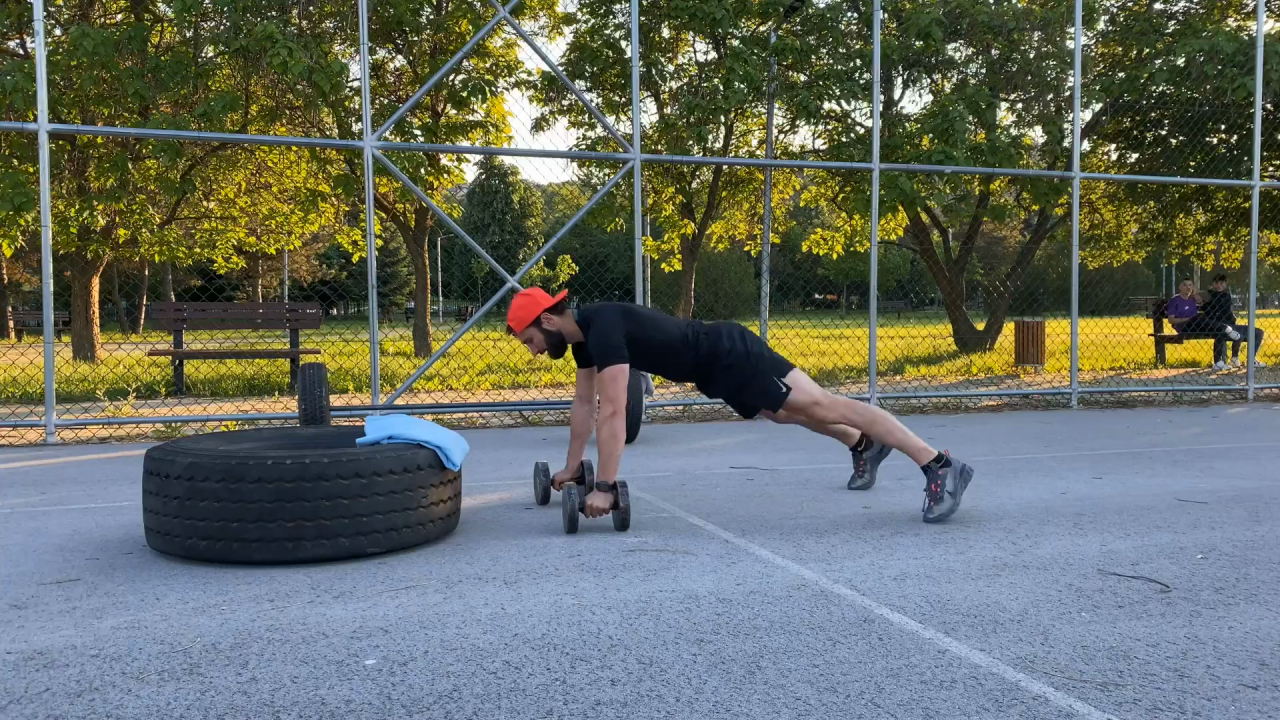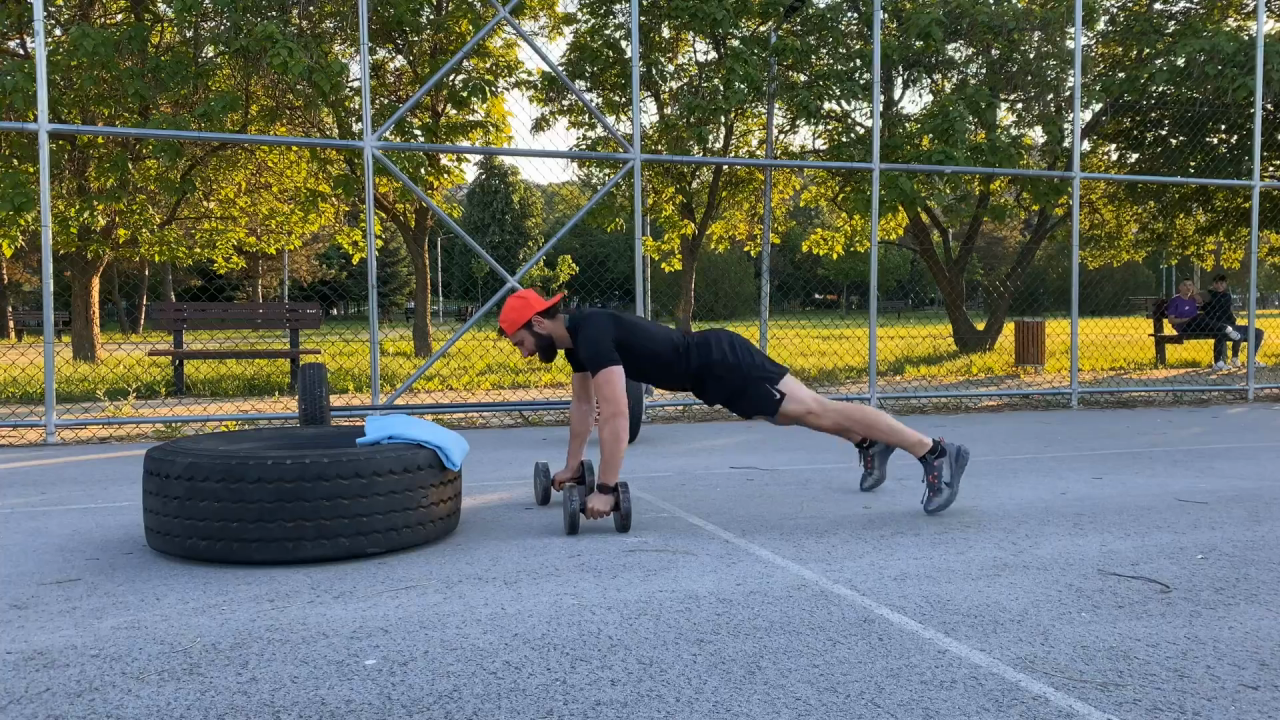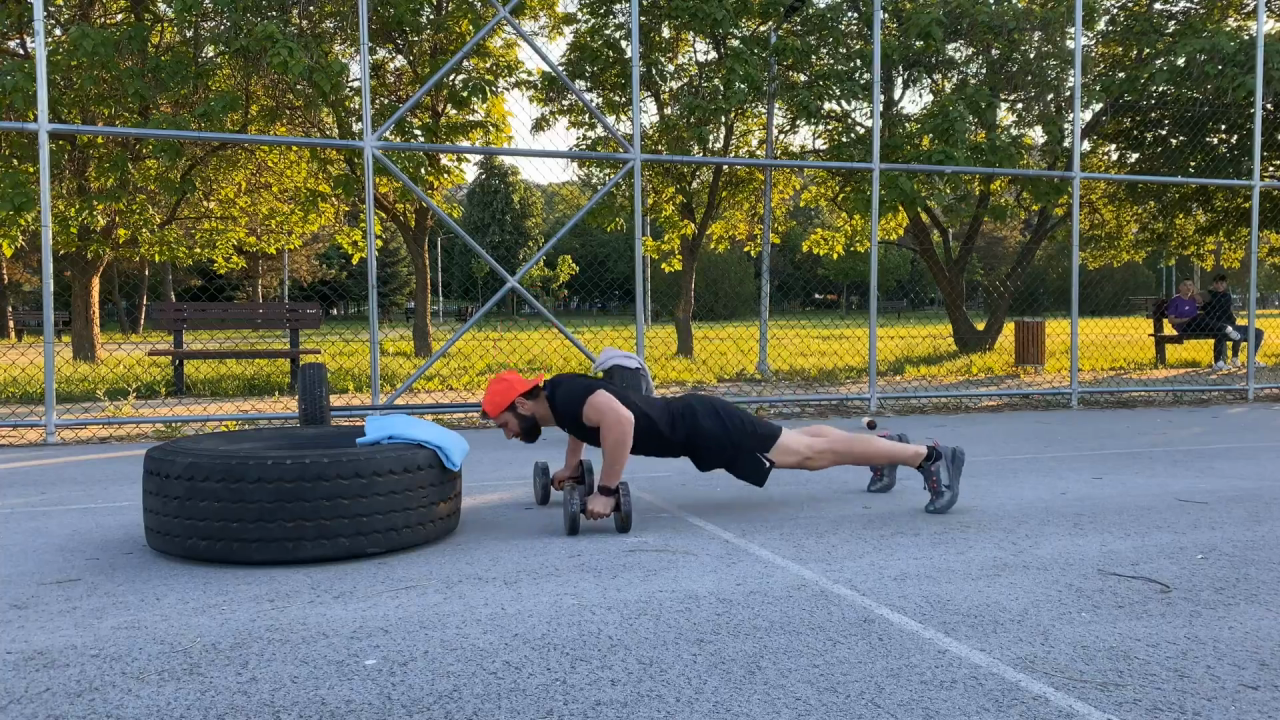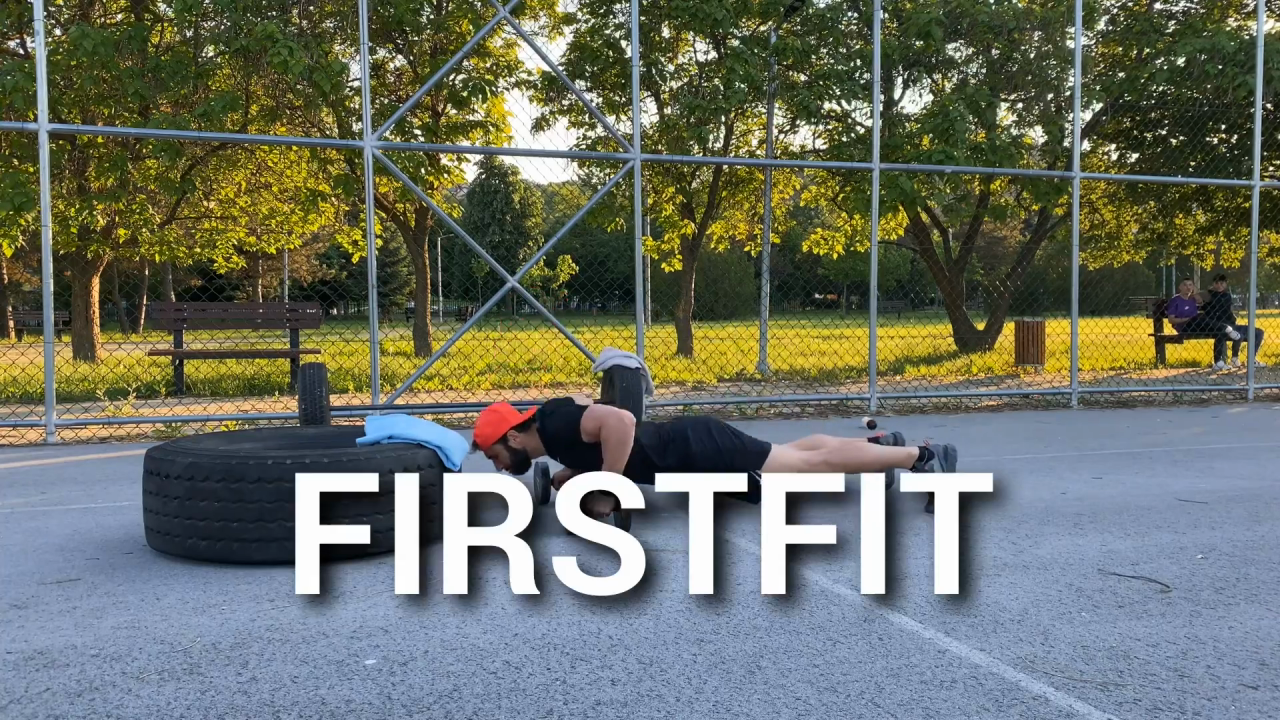
dt=0.3s
person 1, frame 1
left shoulder: (603, 328)
right shoulder: (584, 332)
left elbow: (612, 412)
right elbow: (583, 401)
left wrist: (604, 488)
right wrist: (571, 467)
left hip: (730, 354)
right hip: (715, 364)
left knee: (823, 405)
right knee: (783, 413)
left ankle: (941, 466)
right ankle: (863, 447)
person 1, frame 2
left shoulder: (590, 334)
right shoulder: (576, 335)
left elbow: (614, 414)
right elbow: (583, 401)
left wrist: (605, 491)
right wrist: (571, 465)
left hip: (719, 363)
right hip: (709, 361)
left knee: (816, 411)
right knee: (795, 410)
left ankle: (937, 453)
right ankle: (871, 445)
person 1, frame 3
left shoulder: (565, 397)
right shoulder: (559, 393)
left elbow: (620, 423)
left wrist: (605, 491)
right wrist: (570, 465)
left hip: (703, 431)
right hip: (693, 417)
left knee: (811, 452)
right knee: (799, 438)
left ankle: (931, 457)
right ankle: (883, 444)
person 1, frame 4
left shoulder: (555, 426)
right shoulder: (550, 422)
left elbow: (623, 423)
right elbow: (586, 411)
left wrist: (606, 489)
right wrist: (570, 469)
left hip: (698, 452)
right hip: (687, 440)
left knee: (807, 464)
right knee: (795, 451)
left ankle: (926, 456)
right ankle: (879, 440)
